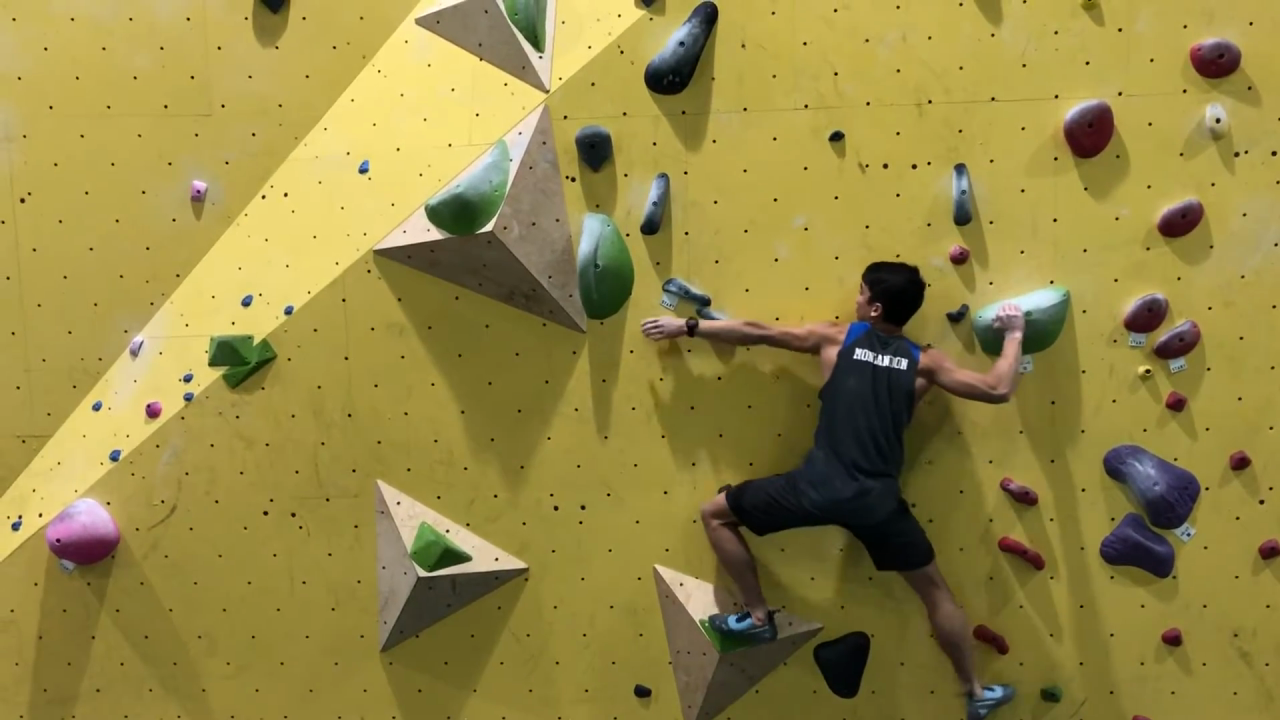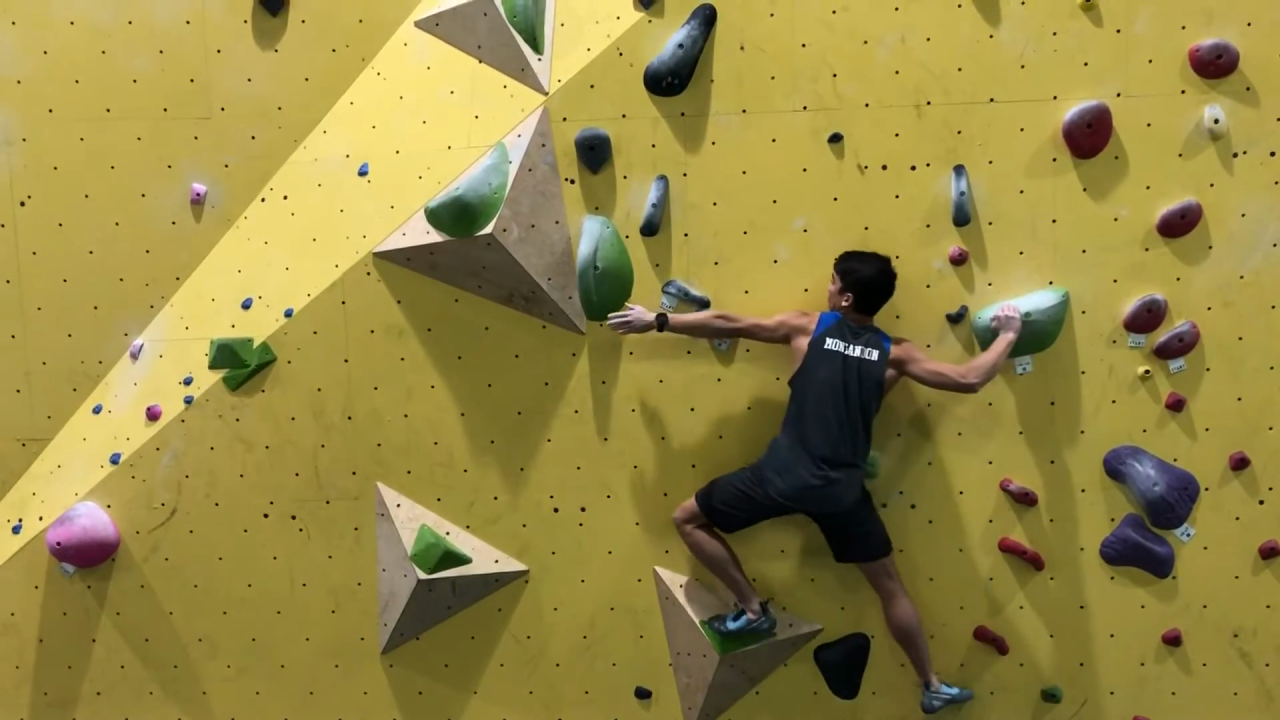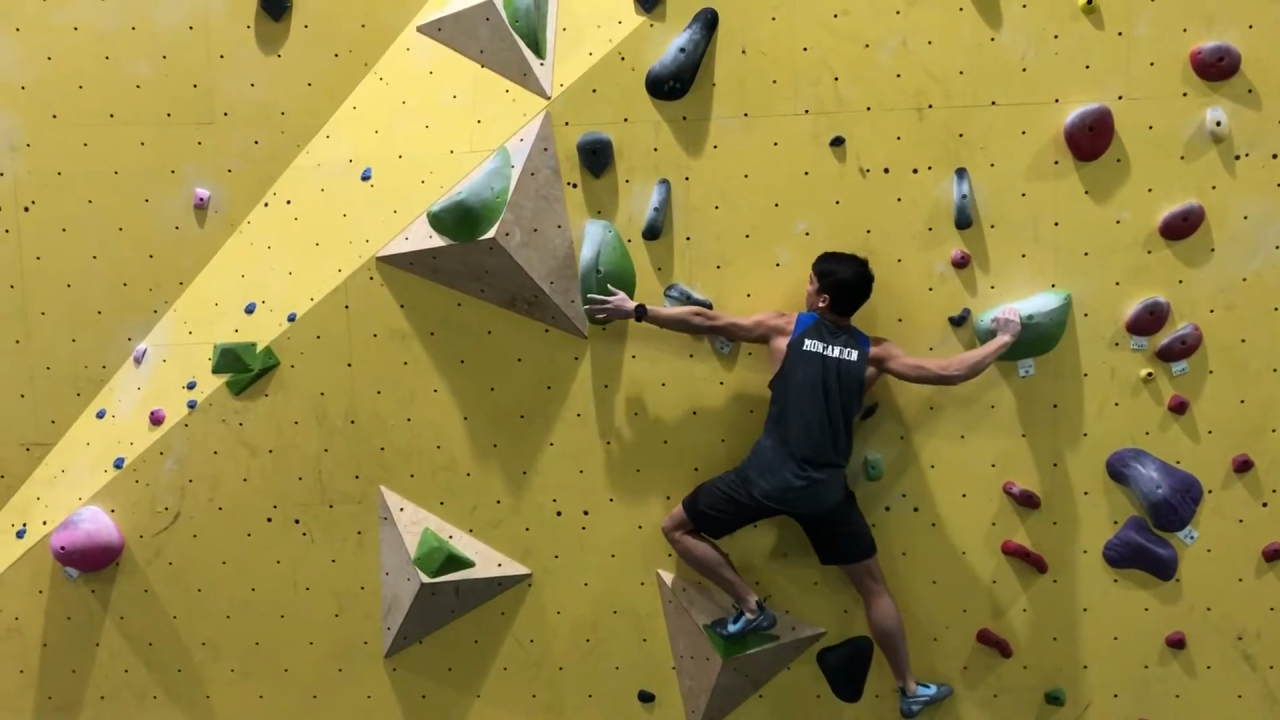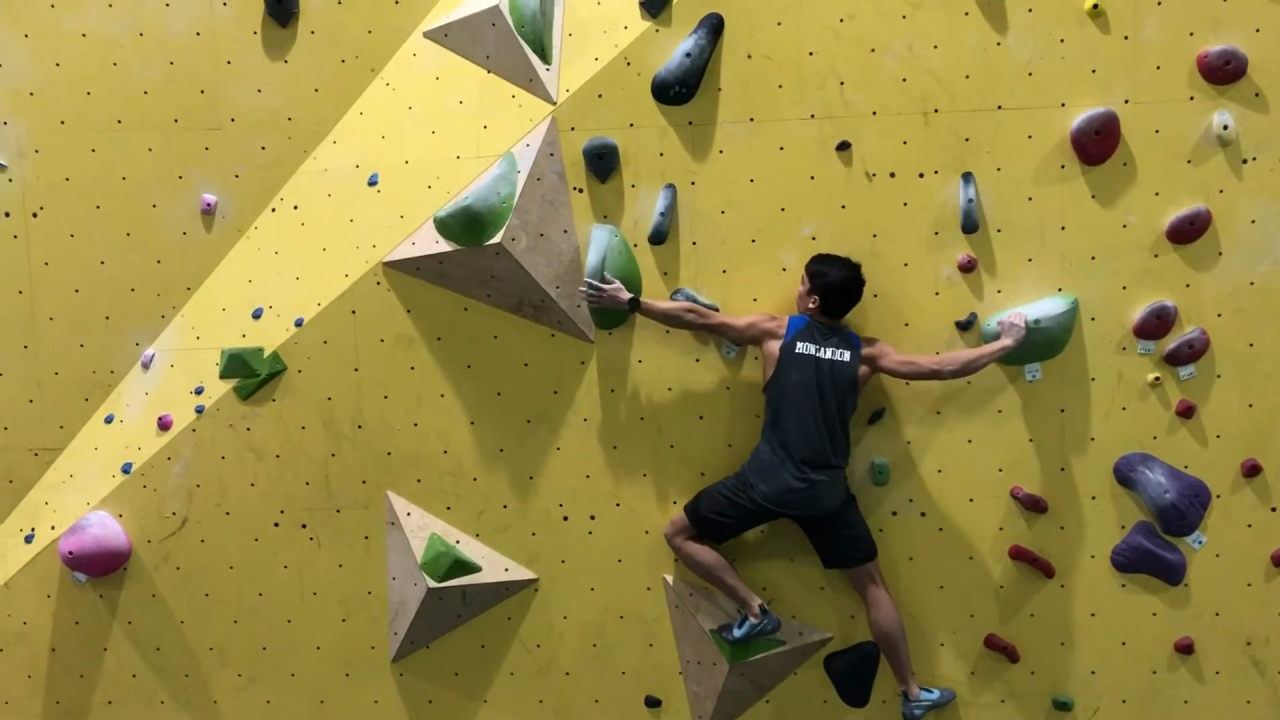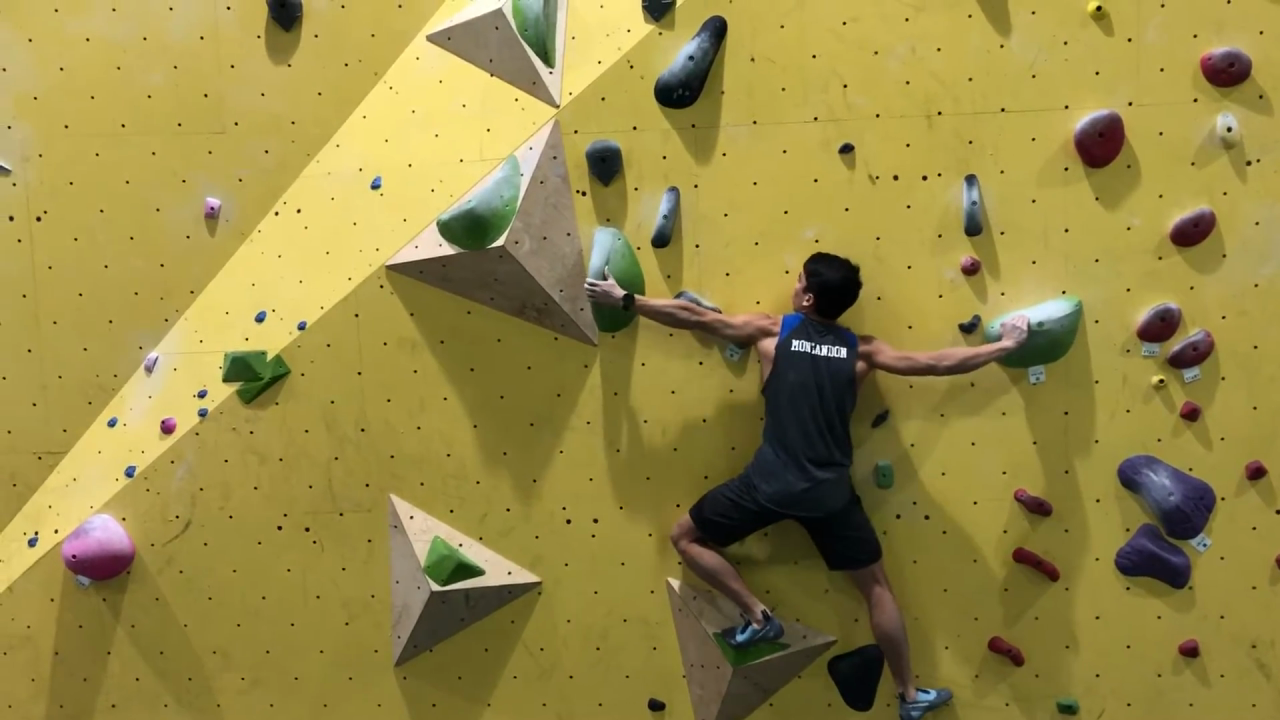
dt=0.4s
person 1, frame 1
left shoulder: (835, 338)
right shoulder: (925, 362)
left elbow: (756, 332)
right elbow: (998, 390)
left wrist: (686, 326)
right wrist: (1014, 333)
left hip: (819, 485)
right hip: (877, 500)
left knee: (715, 514)
right knee: (935, 590)
left ankle: (757, 616)
person 1, frame 2
left shoulder: (807, 326)
right shoulder: (895, 353)
left elbow: (727, 324)
right elbow: (969, 380)
left wrist: (656, 321)
right wrist: (1007, 334)
left hip: (782, 474)
right hip: (841, 489)
left knee: (688, 520)
right knee: (890, 586)
left ankle: (752, 609)
right ankle: (933, 686)
person 1, frame 3
left shoulder: (785, 327)
right shoulder: (874, 352)
left elbow: (705, 321)
right elbow: (949, 372)
left wrist: (636, 311)
right wrist: (1002, 338)
left hip: (765, 476)
right hip: (825, 489)
left knee: (676, 527)
right knee: (873, 586)
left ankle: (750, 608)
person 1, frame 4
left shoulder: (776, 331)
right shoulder: (865, 351)
left elbow: (697, 317)
right elbow: (942, 367)
left wrist: (629, 302)
right wrist: (1005, 343)
left hip: (765, 480)
right hip: (825, 491)
left knee: (679, 534)
right knee: (873, 588)
left ankle: (754, 611)
person 1, frame 5
left shoulder: (771, 330)
right shoulder: (862, 349)
left elbow: (692, 315)
right elbow: (937, 363)
left wrist: (624, 299)
right wrist: (1005, 344)
left hip: (769, 483)
right hip: (829, 492)
left knee: (685, 537)
right knee: (877, 588)
left ankle: (757, 616)
